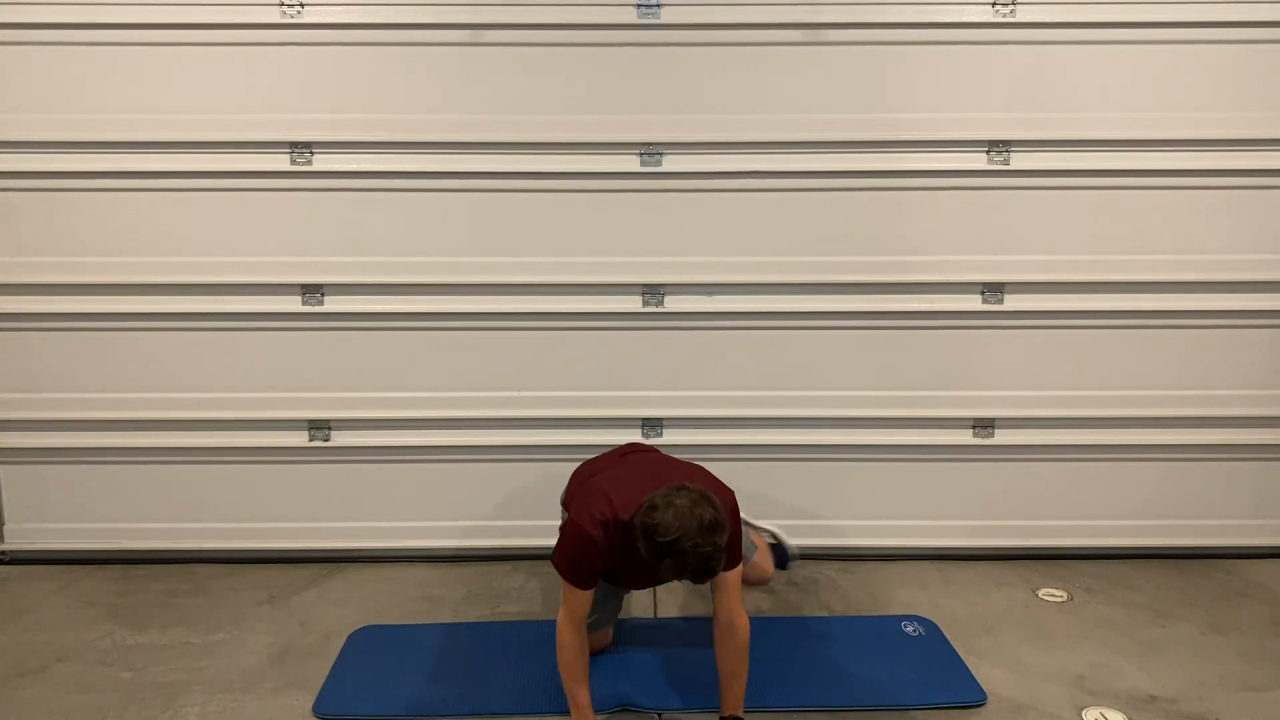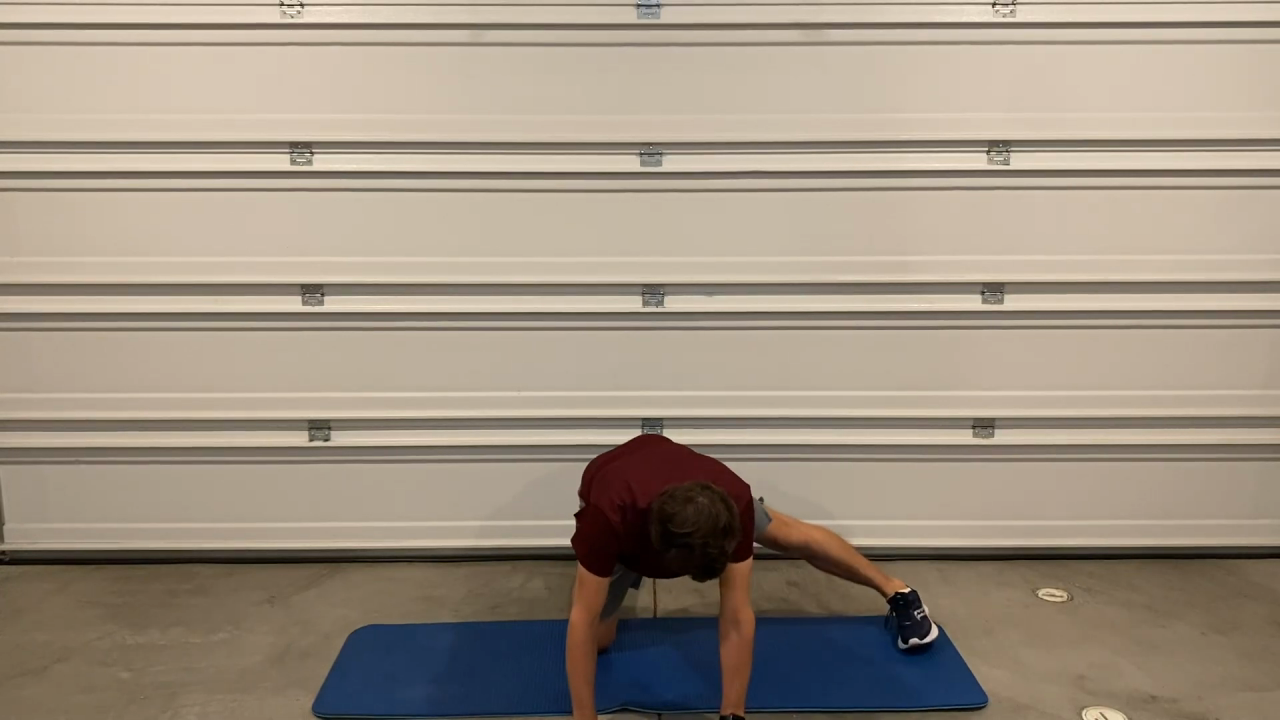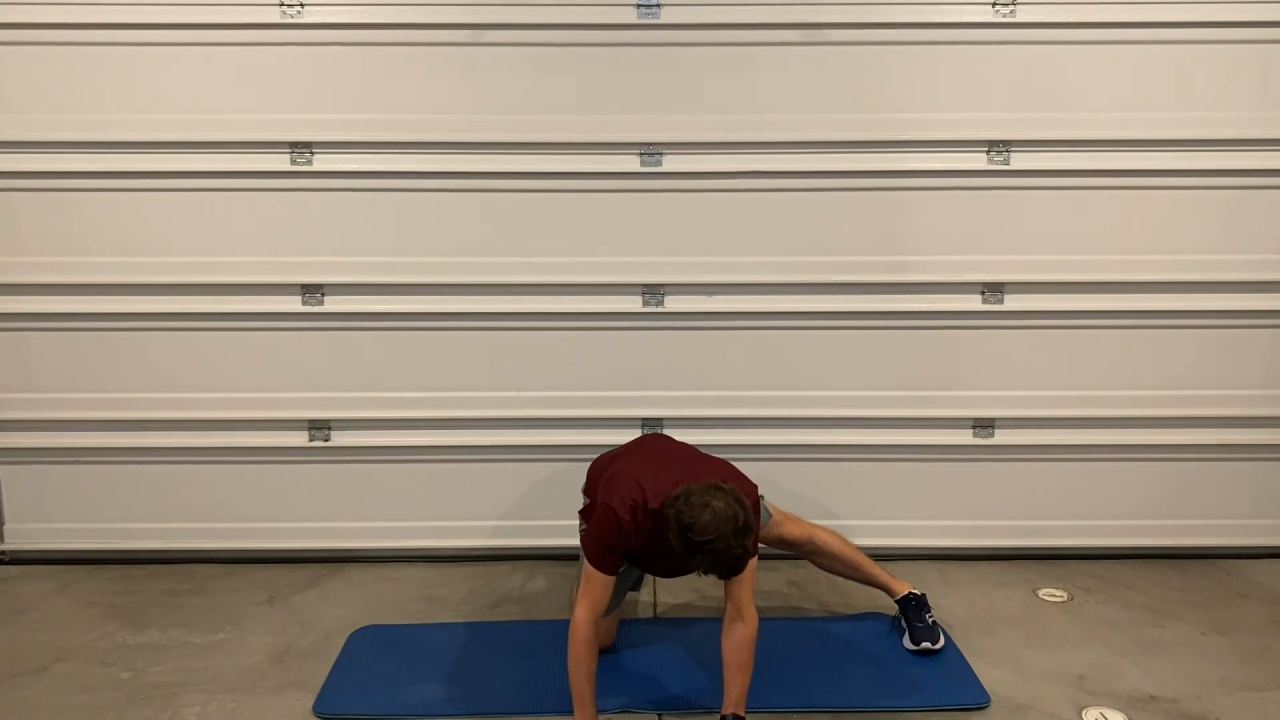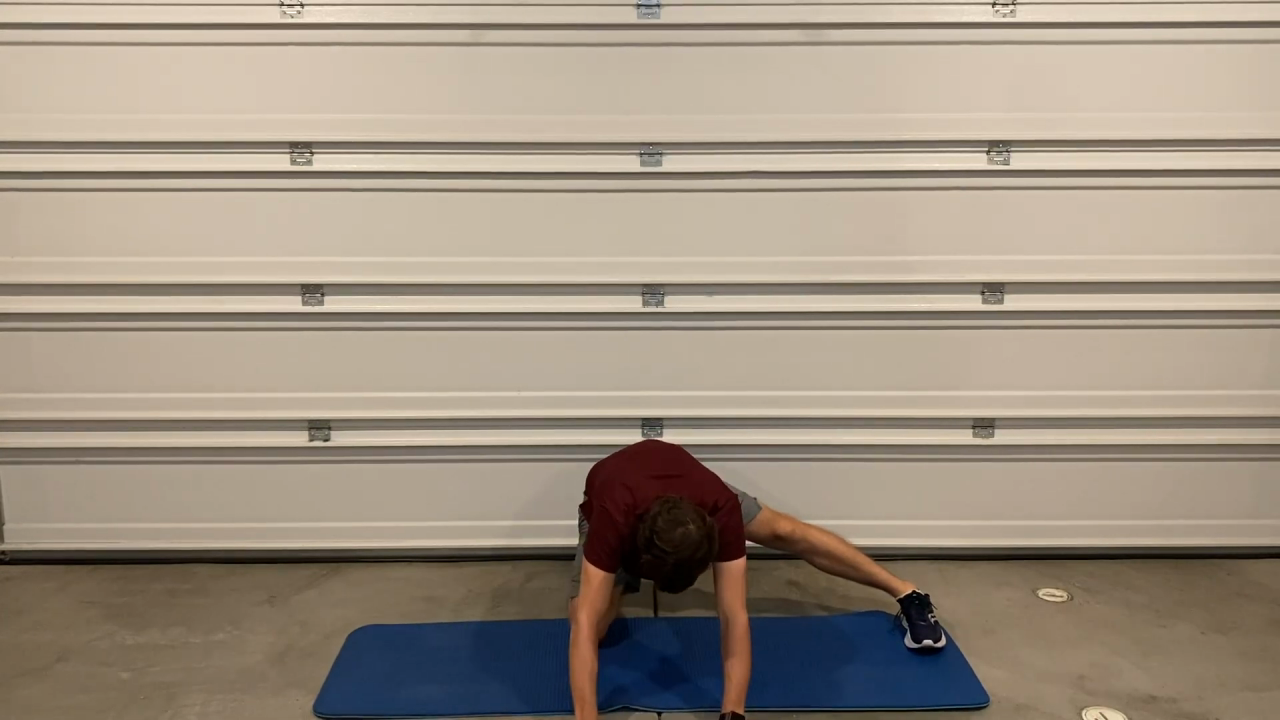
dt=1s
person 1, frame 1
left shoulder: (718, 507)
right shoulder: (593, 530)
left elbow: (732, 617)
right elbow: (569, 623)
right hip: (601, 519)
left knee: (759, 572)
right knee: (594, 640)
left ankle: (747, 536)
person 1, frame 2
left shoulder: (732, 503)
right shoulder: (610, 515)
left elbow: (737, 615)
right elbow: (583, 621)
left hip: (684, 479)
left knee: (789, 535)
right knee: (599, 636)
left ankle: (896, 592)
person 1, frame 3
left shoulder: (738, 501)
right shoulder: (619, 515)
left elbow: (741, 614)
right elbow: (585, 621)
left hip: (682, 475)
right hip: (616, 497)
left knee: (792, 534)
right knee: (600, 635)
left ankle: (904, 593)
right ankle: (611, 574)
person 1, frame 4
left shoulder: (719, 509)
right shoulder: (614, 517)
left elbow: (734, 616)
right elbow: (585, 625)
left hip: (675, 476)
right hip: (614, 500)
left knee: (784, 532)
right knee: (593, 620)
left ankle: (906, 593)
right ankle: (622, 578)
